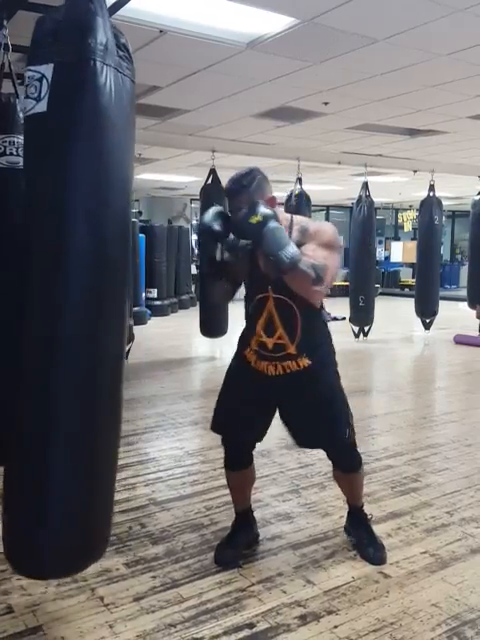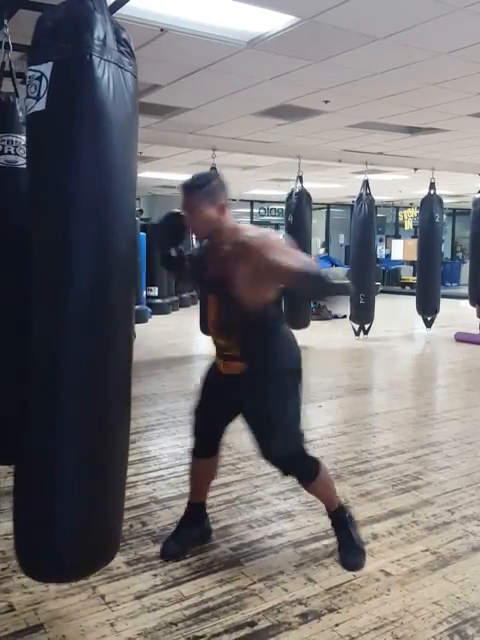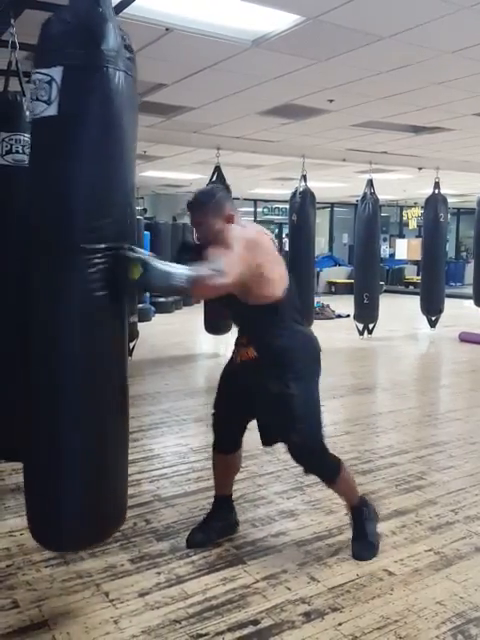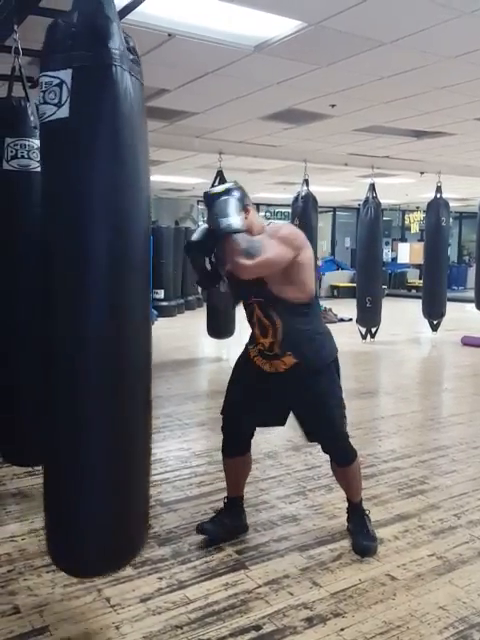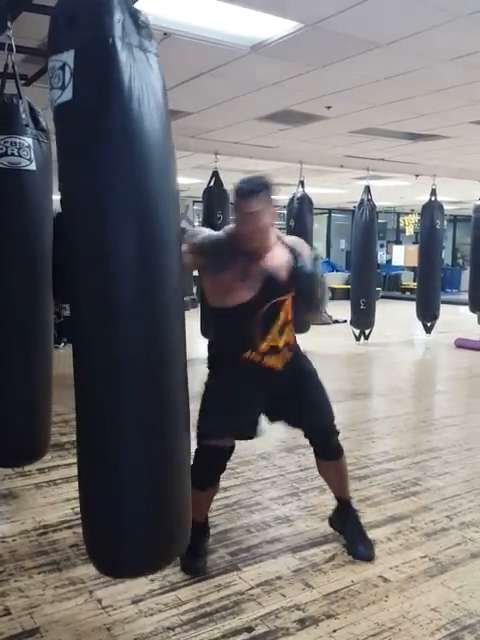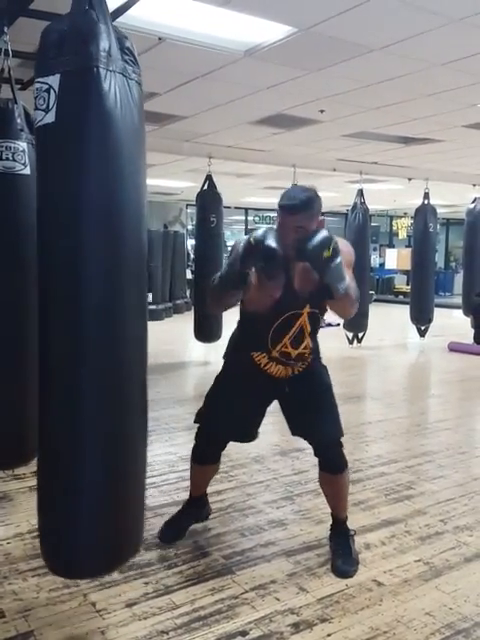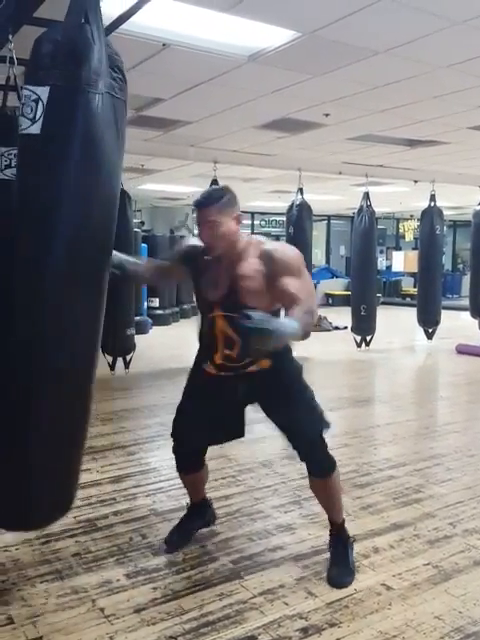
dt=0.7s
person 1, frame 1
left shoulder: (317, 233)
right shoulder: (244, 238)
left elbow: (313, 288)
right elbow: (218, 295)
left wrist: (272, 234)
right wrist: (213, 245)
left hip: (308, 362)
right hip: (253, 358)
left knee: (341, 447)
right knee: (236, 445)
left ankle: (358, 520)
right ankle: (244, 525)
person 1, frame 2
left shoulder: (252, 243)
right shoulder: (213, 245)
left elbow: (303, 270)
left wrist: (313, 281)
right wrist: (181, 261)
left hip: (268, 363)
right hip: (230, 361)
left knee: (287, 455)
right knee: (205, 436)
left ankle: (343, 521)
right ankle: (195, 521)
person 1, frame 3
left shoulder: (241, 239)
right shoulder: (234, 239)
left elbow: (209, 282)
left wrist: (151, 269)
left hip: (288, 355)
right hip: (257, 355)
left knee: (307, 450)
right knee: (226, 429)
left ankle: (361, 510)
right ankle: (223, 513)
person 1, frame 4
left shoulder: (285, 235)
right shoulder: (240, 244)
left elbow: (246, 264)
left wrist: (227, 216)
right wrist: (205, 257)
left hip: (310, 360)
right hip: (259, 356)
left knee: (335, 442)
right knee: (234, 432)
left ankle: (357, 514)
right ankle: (233, 513)
person 1, frame 5
left shoulder: (294, 251)
right shoulder: (213, 245)
left elbow: (314, 300)
left wrist: (311, 280)
left hip: (285, 360)
right hip: (233, 367)
left knee: (325, 437)
right knee: (212, 453)
left ankle: (345, 514)
right ankle: (197, 532)
person 1, frame 6
left shoulder: (337, 250)
right shoulder: (257, 248)
left elbow: (347, 309)
right elbow: (217, 303)
left wrist: (329, 266)
right wrist: (241, 263)
left hip: (303, 365)
right hip: (248, 363)
left knee: (331, 449)
right knee: (209, 438)
left ankle: (341, 532)
right ankle: (195, 505)
person 1, frame 7
left shoulder: (279, 256)
right shoulder: (196, 256)
left elbow: (307, 311)
right elbow: (157, 272)
left wrist: (278, 329)
right wrist: (112, 258)
left hip: (271, 365)
right hip: (215, 370)
left knee: (315, 451)
right knee: (186, 446)
left ankle: (340, 538)
right ankle: (200, 510)
